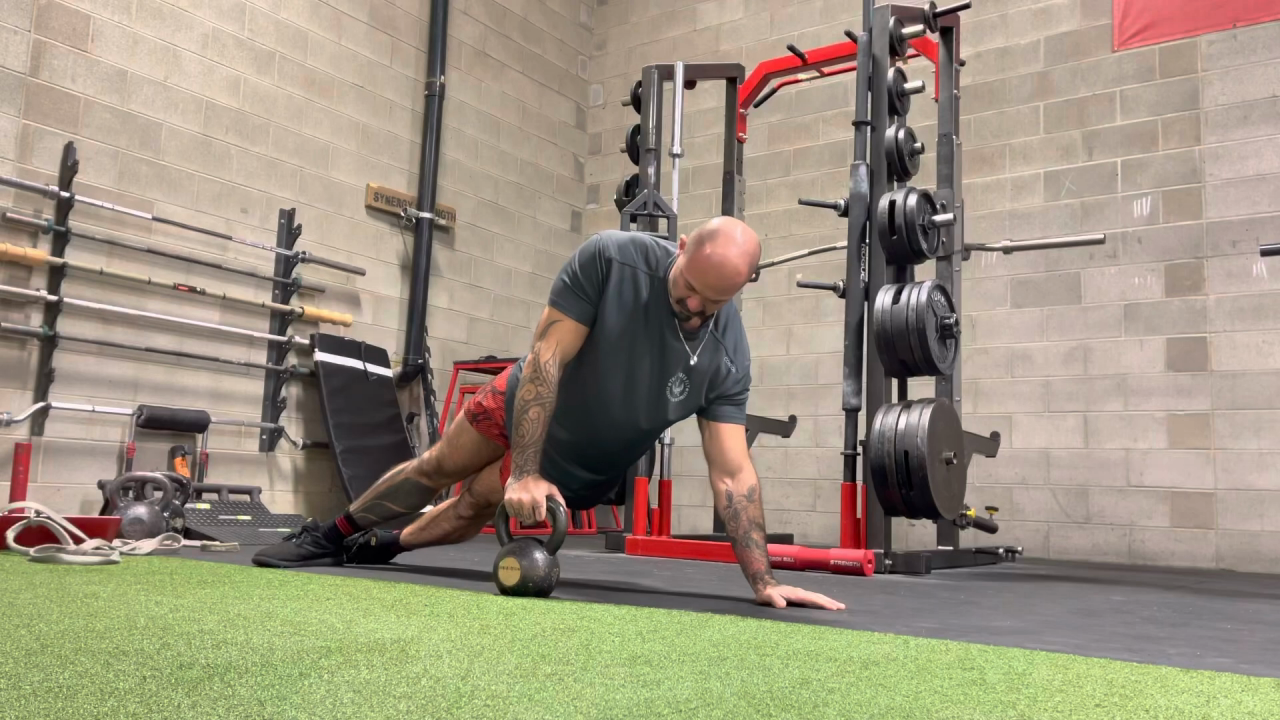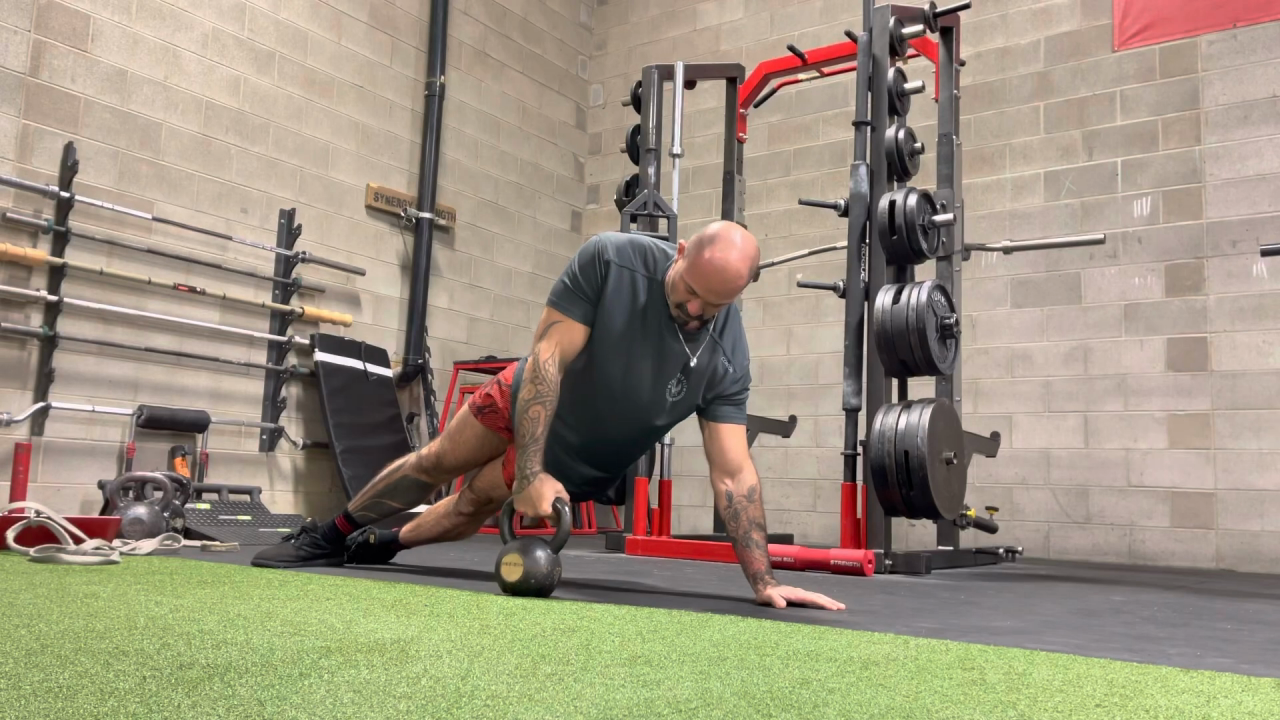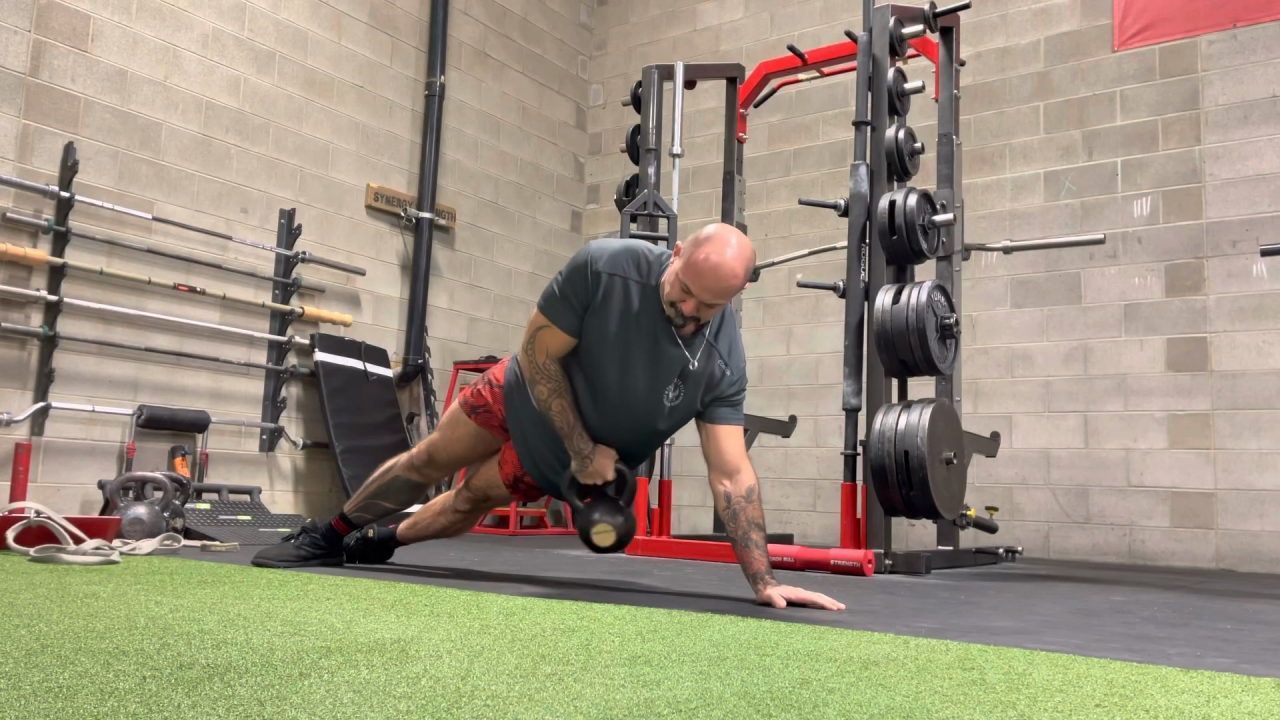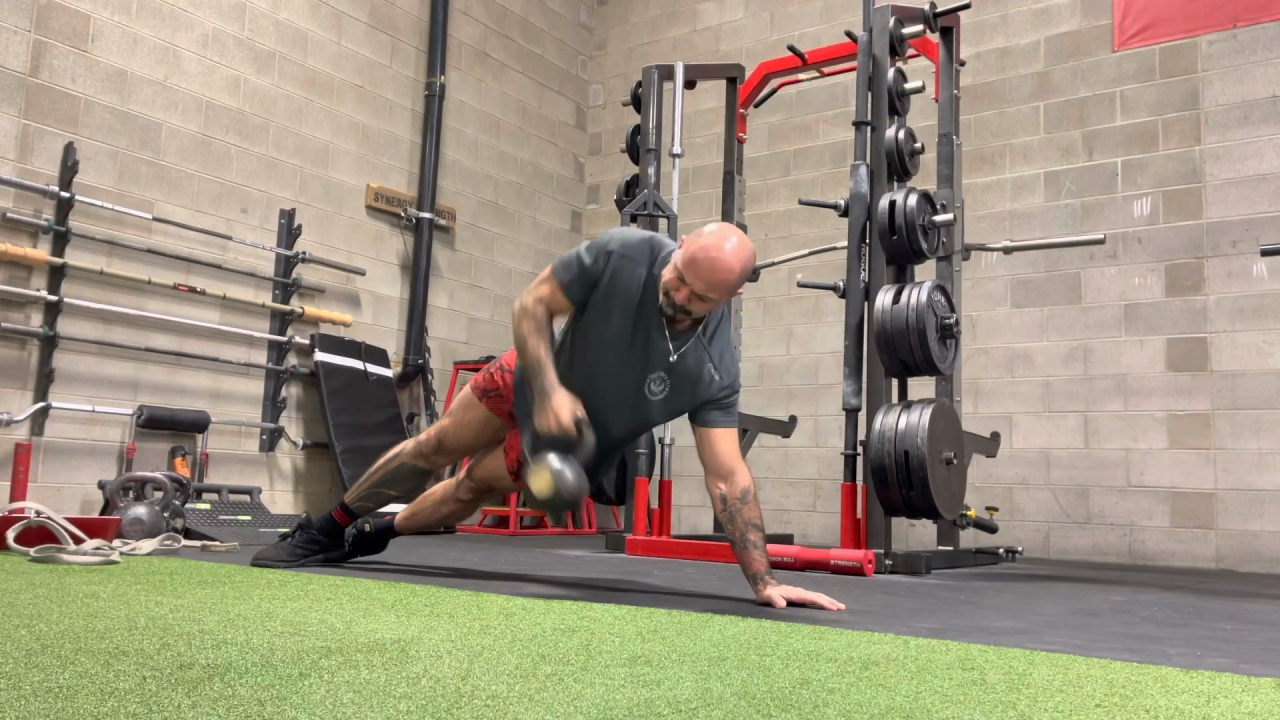
dt=0.5s
person 1, frame 1
left shoulder: (727, 357)
right shoulder: (610, 259)
left elbow: (731, 473)
right elbow: (547, 357)
left wrist: (763, 580)
right wrist: (523, 472)
left hip: (580, 466)
right hip: (523, 405)
left knee: (474, 508)
right knee: (437, 470)
left ankle: (378, 546)
right ankle: (333, 535)
person 1, frame 2
left shoulder: (726, 358)
right shoulder: (610, 259)
left elbow: (732, 472)
right elbow: (549, 359)
left wrist: (763, 580)
right wrist: (532, 474)
left hip: (584, 458)
right hip: (528, 399)
left knee: (477, 503)
right knee: (435, 465)
left ankle: (377, 545)
right ankle: (332, 535)
person 1, frame 3
left shoulder: (722, 361)
right shoulder: (603, 266)
left elbow: (730, 474)
right elbow: (539, 354)
left wrist: (764, 580)
right wrist: (583, 451)
right hip: (523, 396)
left knee: (473, 499)
right knee: (428, 463)
left ankle: (378, 542)
right ankle: (329, 535)
person 1, frame 4
left shoulder: (713, 367)
right shoulder: (630, 251)
left elbow: (727, 475)
right elbow: (532, 306)
left wrist: (763, 580)
right wrist: (549, 392)
left hip: (578, 436)
right hip: (528, 378)
left knee: (474, 486)
right knee: (433, 448)
left ankle: (373, 534)
right ankle: (327, 529)
